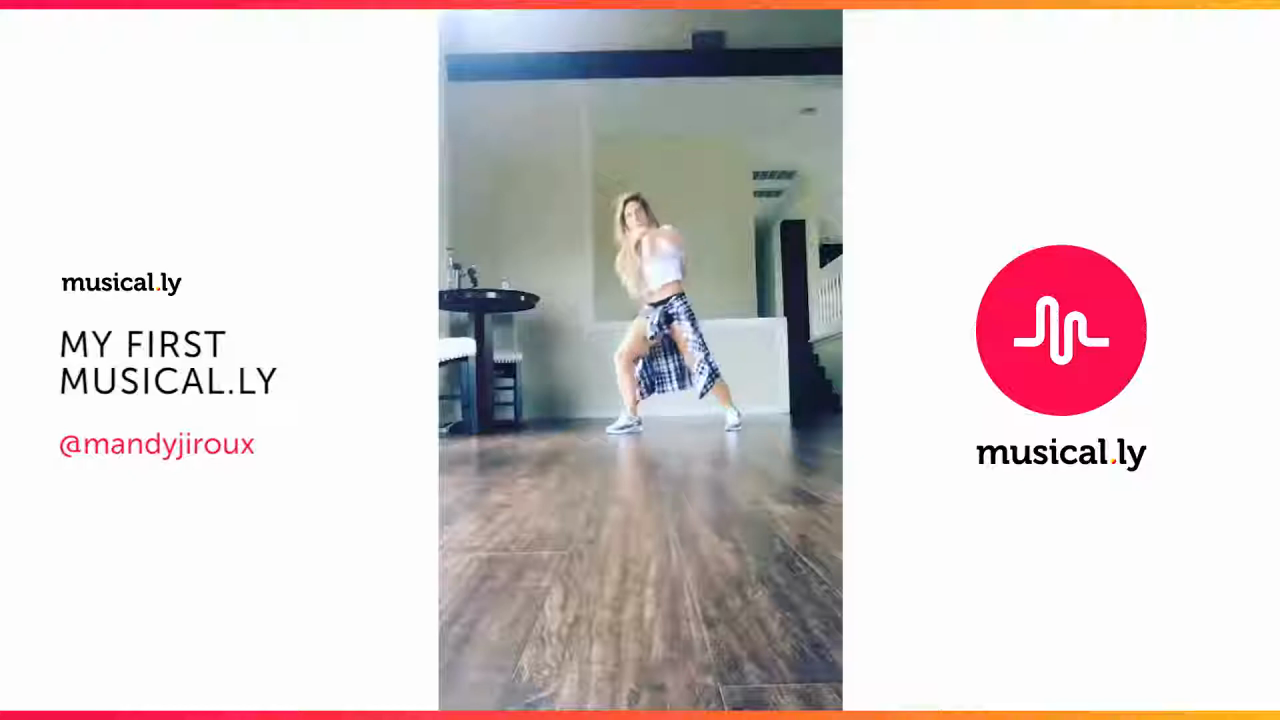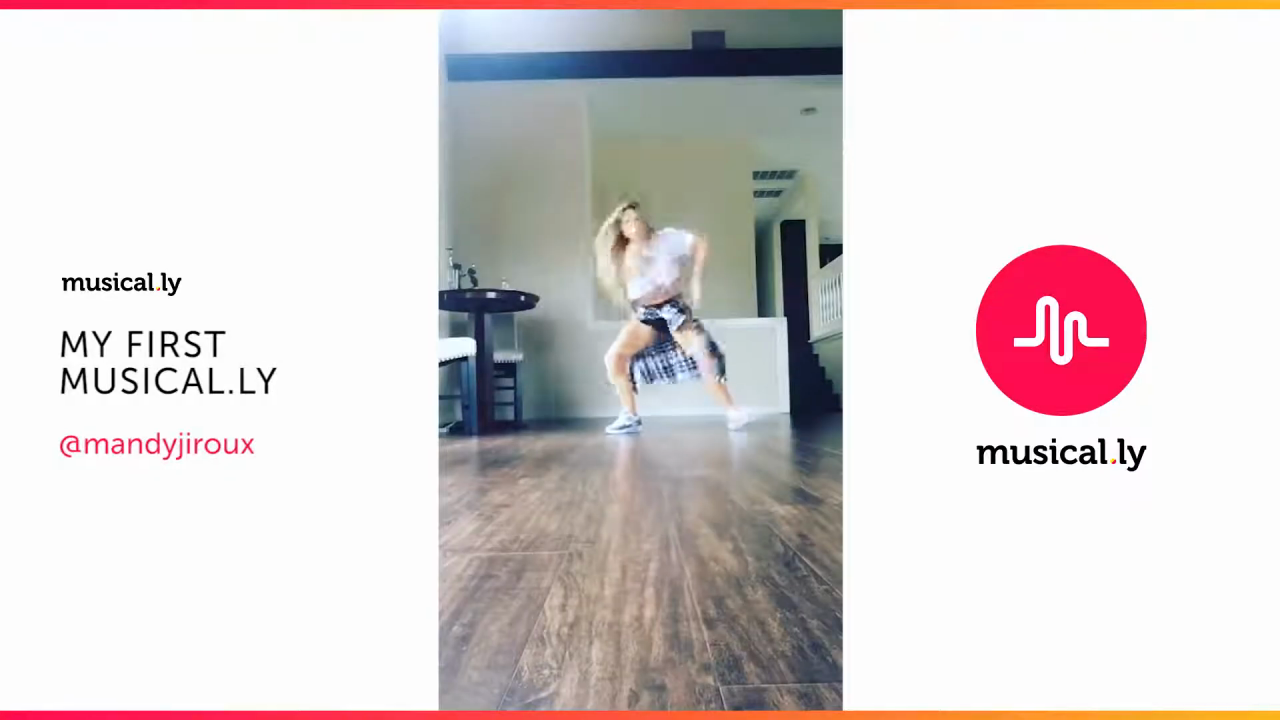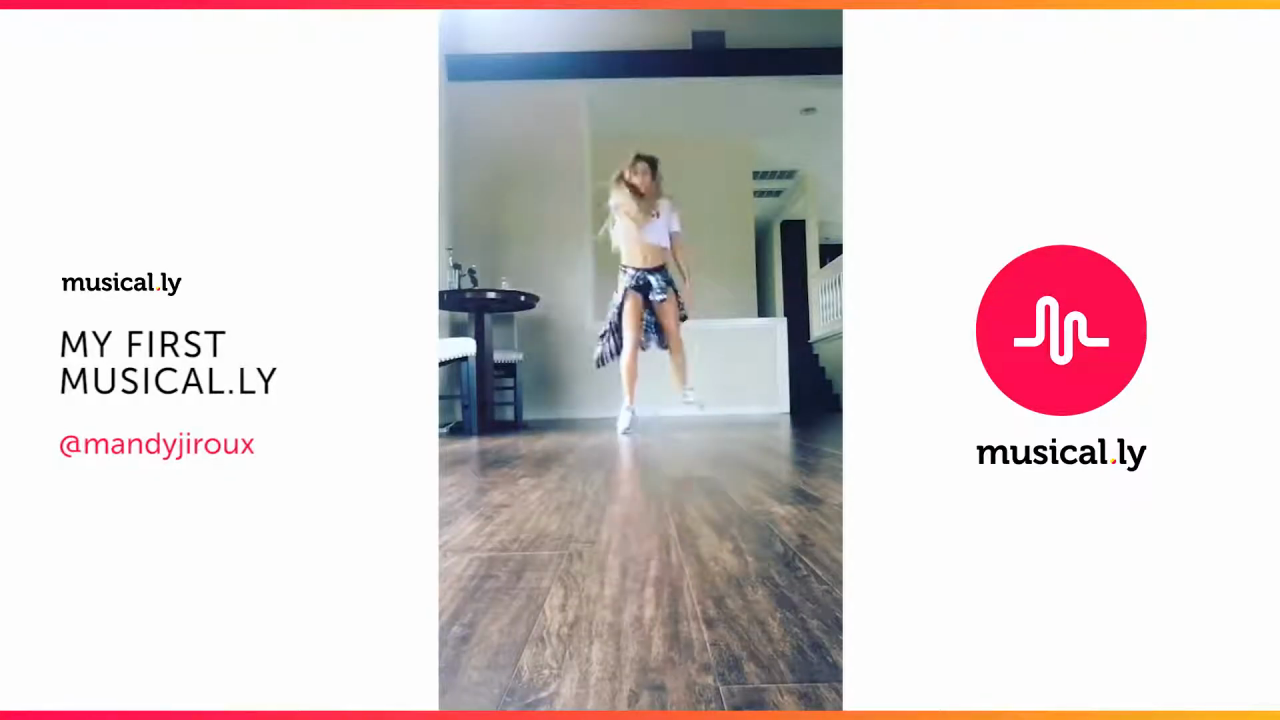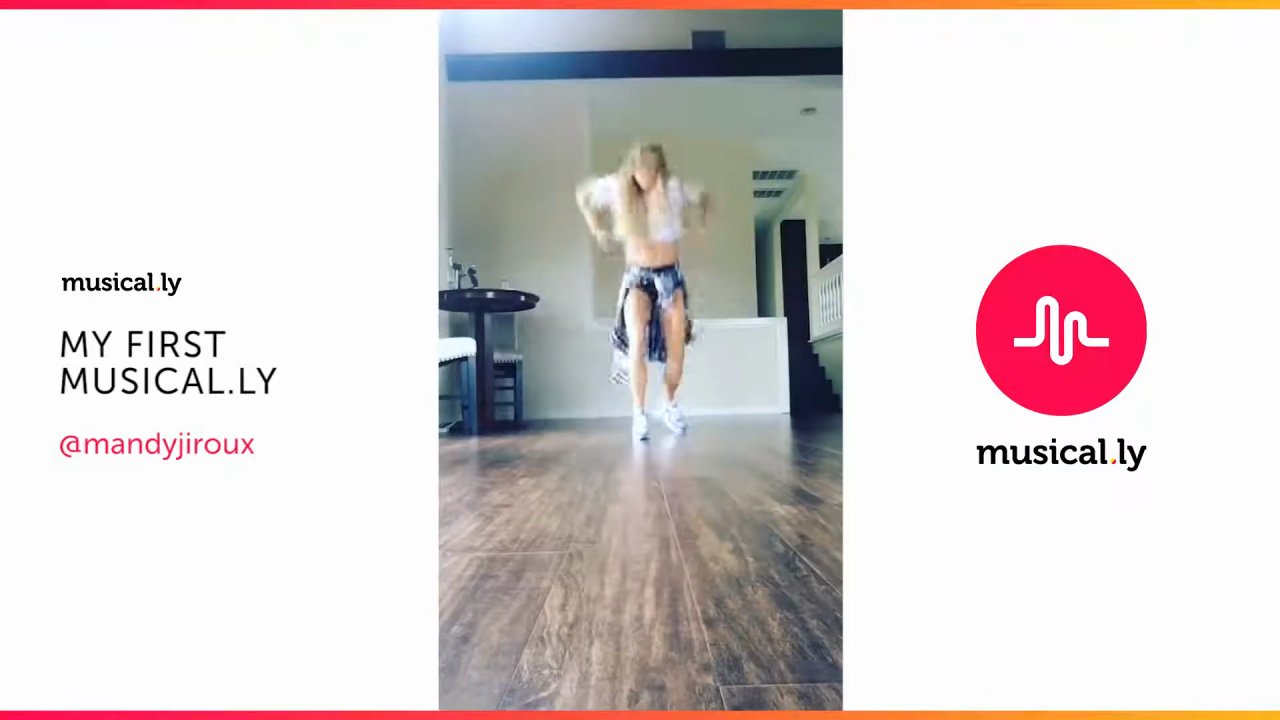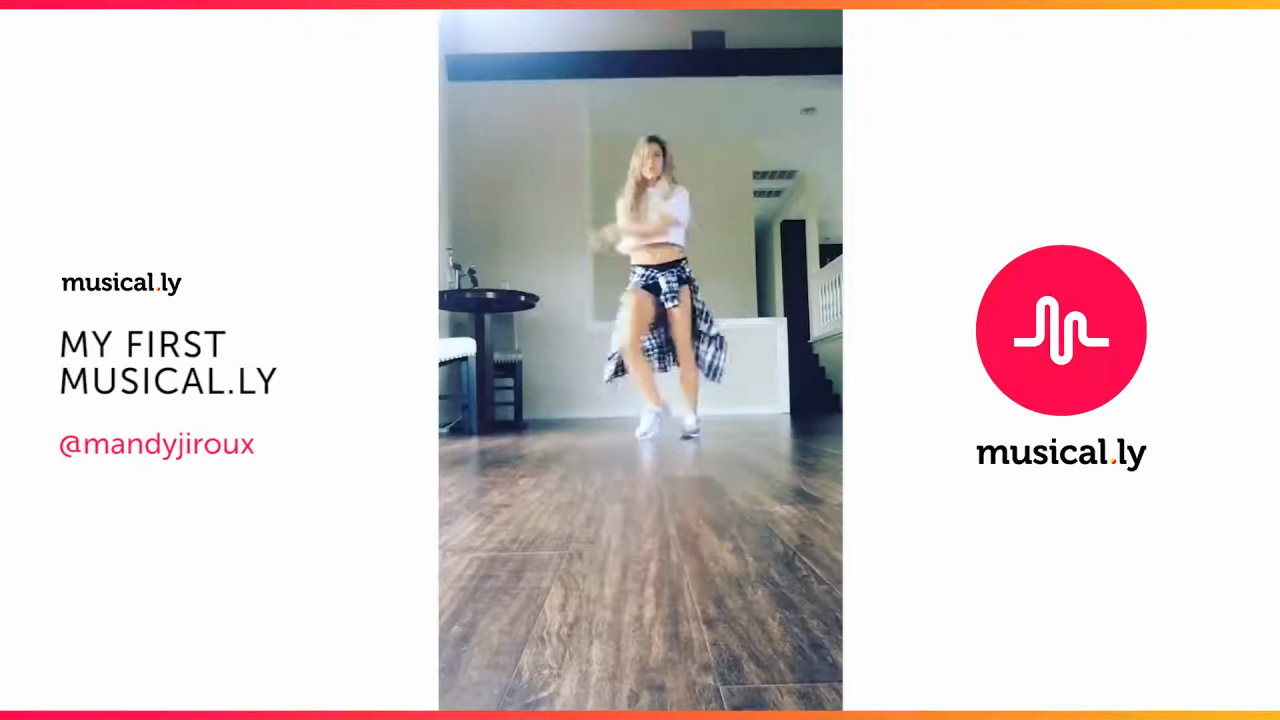
dt=1s
person 1, frame 1
left shoulder: (663, 233)
right shoulder: (632, 247)
left elbow: (677, 243)
left wrist: (657, 234)
left hip: (675, 306)
right hip: (651, 311)
left knee: (698, 363)
right knee: (622, 358)
left ankle: (731, 412)
right ankle: (630, 417)
person 1, frame 2
left shoulder: (666, 239)
right shoulder: (622, 256)
left elbow: (701, 243)
left wrist: (695, 278)
right wrist: (634, 312)
left hip: (673, 310)
right hip: (646, 315)
left knee: (704, 357)
right knee: (613, 359)
left ankle: (733, 412)
right ankle: (629, 417)
person 1, frame 3
left shoulder: (665, 206)
right shoulder: (621, 202)
left elbow: (675, 243)
right elbow: (623, 227)
left wrist: (686, 276)
left hip: (660, 275)
right hip: (631, 276)
left knee: (674, 337)
right knee: (630, 341)
left ankle: (684, 389)
right ankle: (627, 408)
person 1, frame 4
left shoulder: (674, 190)
right shoulder: (618, 191)
left elbow: (703, 200)
right elbow: (583, 195)
left wrist: (696, 221)
right wrist: (599, 230)
left hip: (670, 276)
right hip: (637, 278)
left knee: (676, 352)
right knee: (637, 342)
left ankle: (670, 404)
right ankle: (639, 414)
person 1, frame 5
left shoulder: (677, 193)
right shoulder: (628, 198)
left elbow: (660, 225)
right elbow: (622, 239)
left wrist: (619, 229)
left hip: (676, 273)
right hip: (642, 277)
left knee: (684, 346)
right knee: (628, 340)
left ankle: (690, 416)
right ankle: (653, 407)
